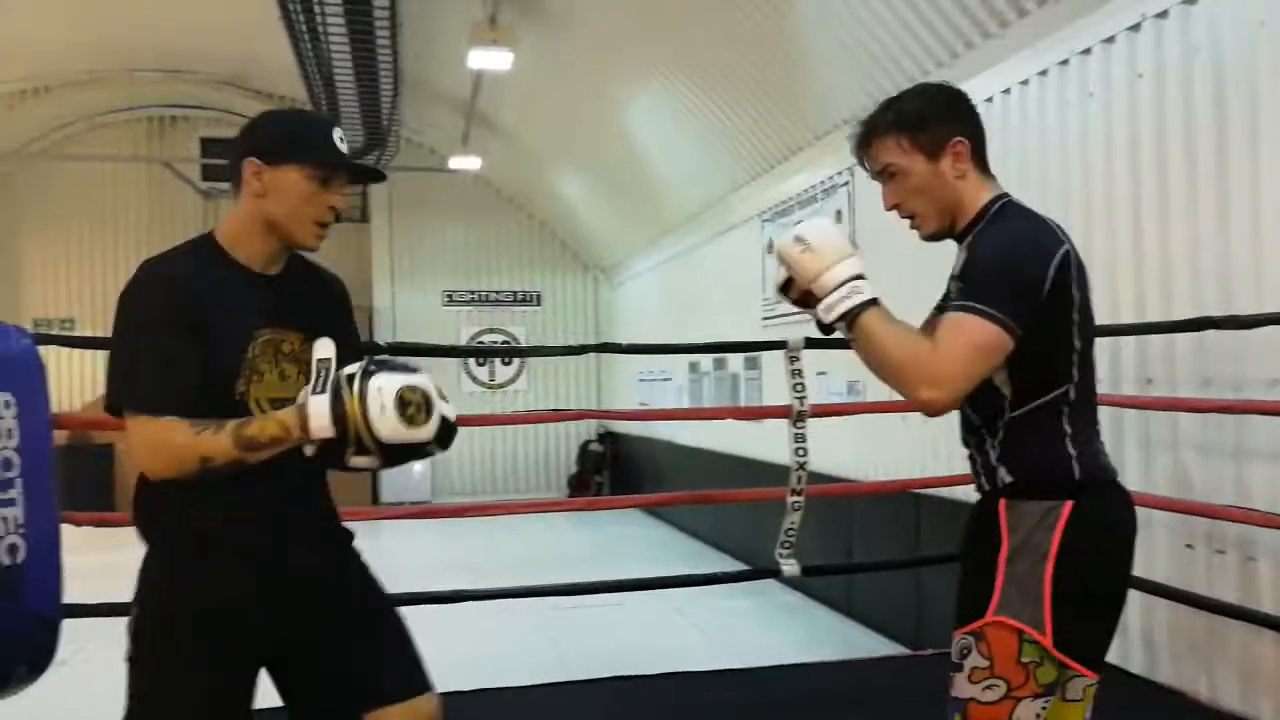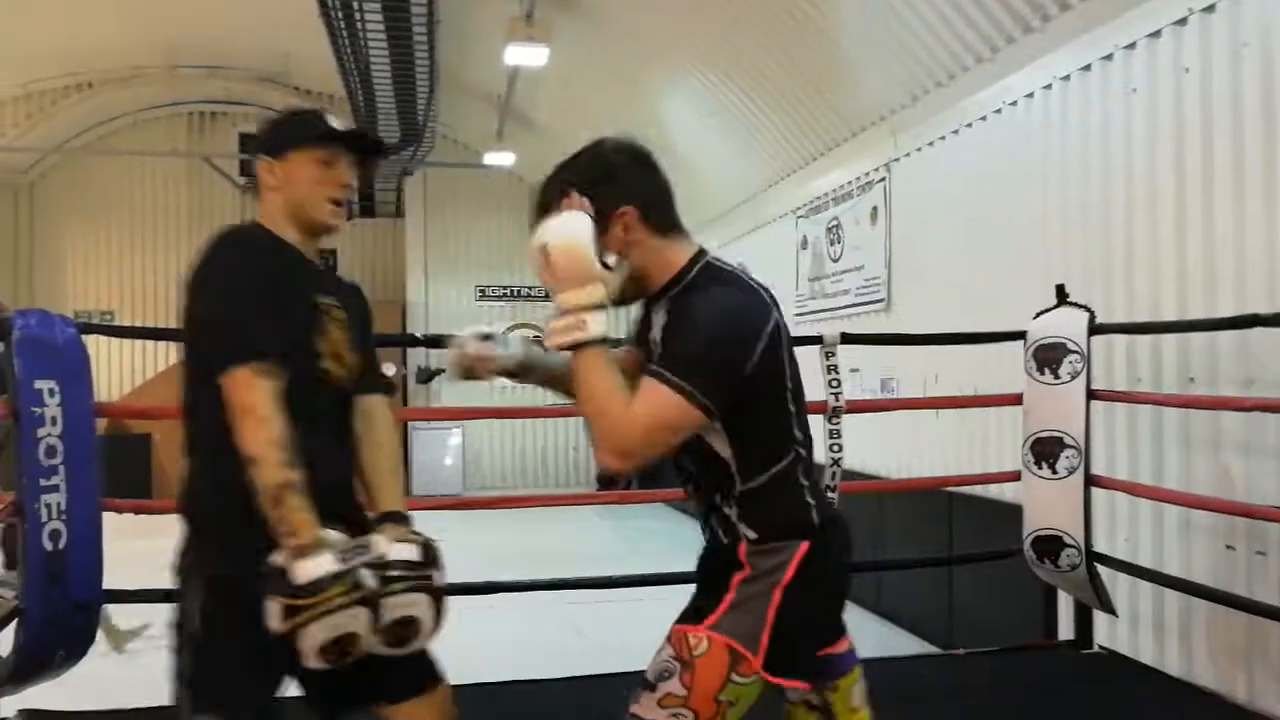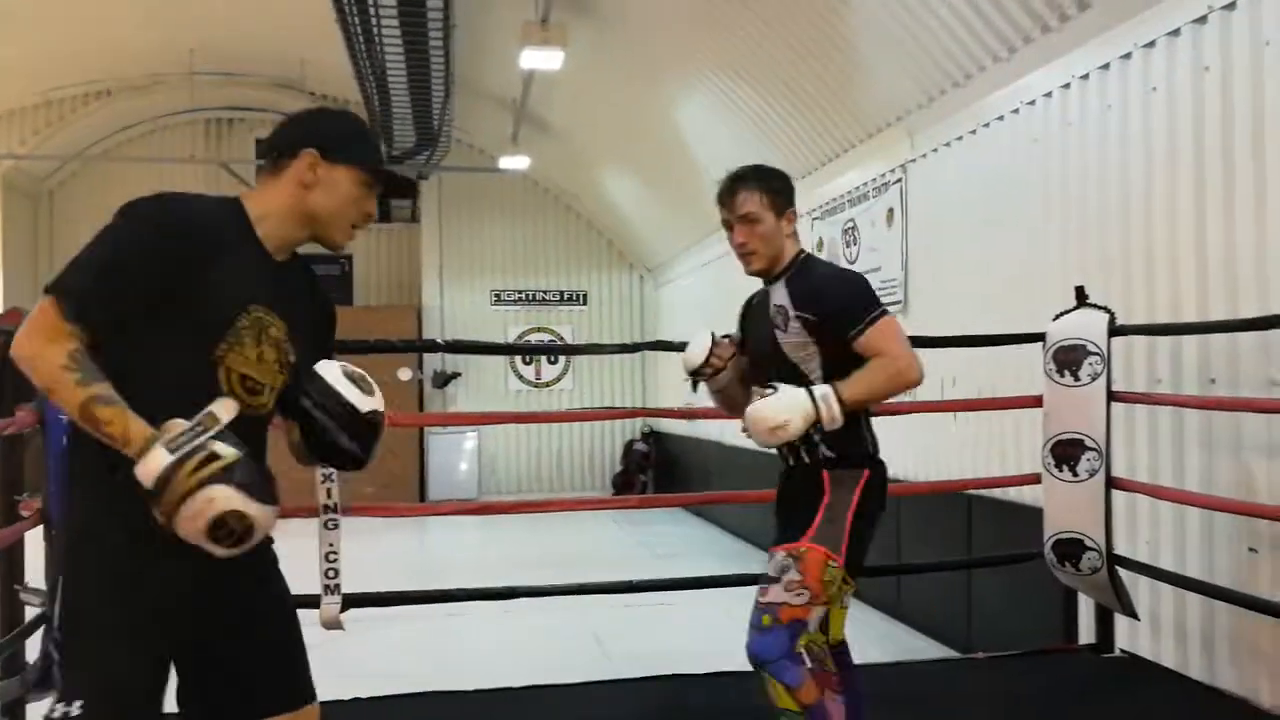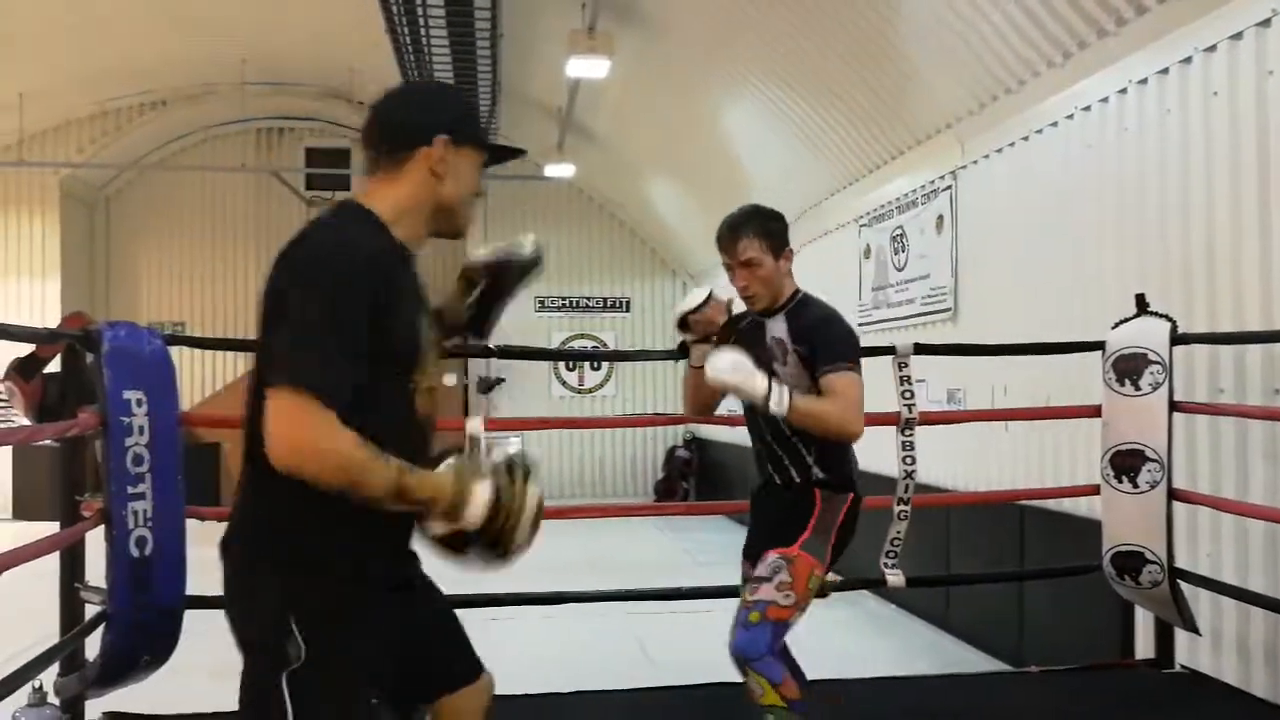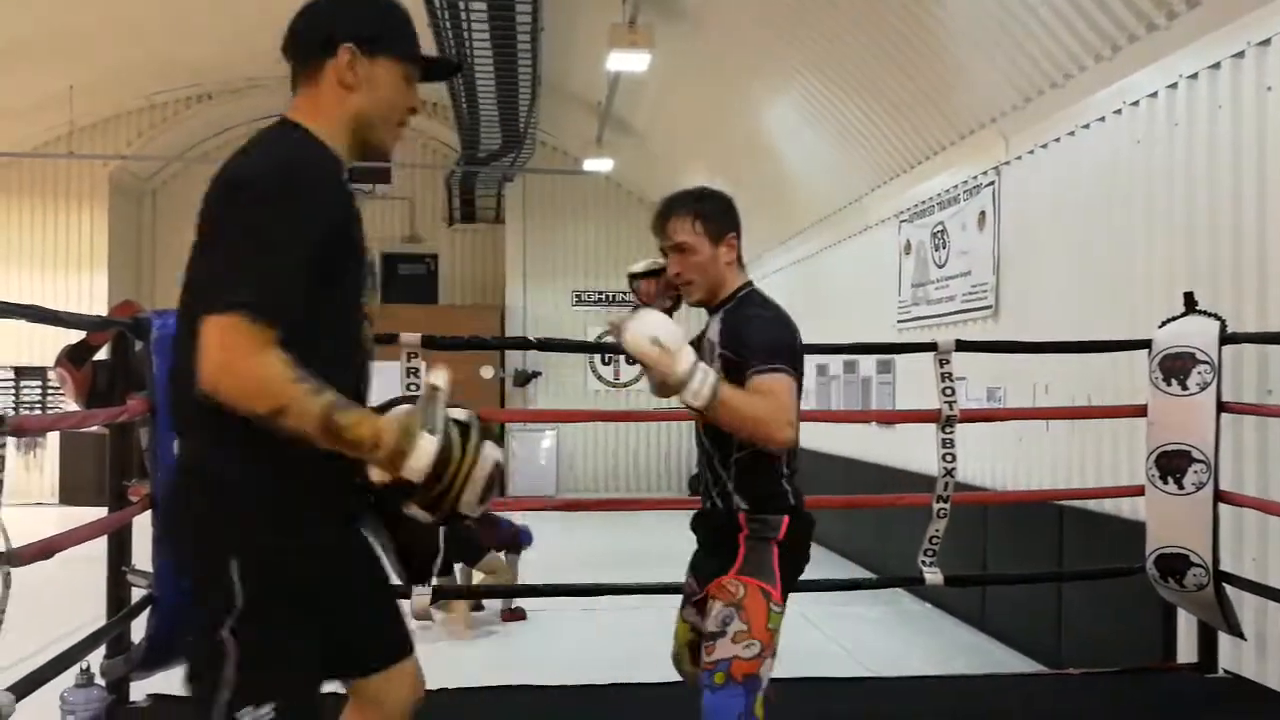
dt=1s
person 1, frame 1
left shoulder: (324, 294)
right shoulder: (170, 286)
right elbow: (159, 452)
left wrist: (399, 430)
right wrist: (309, 419)
left hip: (316, 558)
right hip: (198, 576)
person 1, frame 2
left shoulder: (342, 295)
right shoulder: (239, 261)
left elbow: (370, 410)
right elbow: (256, 413)
left wrist: (394, 528)
right wrist: (309, 552)
left hip: (329, 544)
right hip: (237, 553)
person 1, frame 3
left shoulder: (307, 300)
right shoulder: (168, 229)
right elbow: (40, 342)
left wrist: (330, 430)
right wrist: (149, 445)
left hip: (229, 539)
right hip: (120, 530)
person 1, frame 4
left shoulder: (386, 262)
right shoulder: (343, 258)
right elbow: (299, 439)
left wrist: (454, 321)
right wrist: (449, 492)
left hip: (368, 567)
right hip: (303, 584)
person 1, frame 5
left shoulder: (295, 177)
right shoulder: (288, 180)
right elbow: (233, 367)
left wrist: (369, 445)
right wrist: (397, 446)
left hip: (305, 507)
right hip: (255, 519)
person 2, frame 1
left shoulder: (1013, 244)
right shoulder: (992, 248)
left elbow: (934, 387)
right elbow: (930, 364)
left wrist: (845, 292)
right wrist: (843, 299)
left hip: (1047, 519)
right hip: (1066, 516)
person 2, frame 2
left shoulder: (722, 313)
right shoulder: (674, 297)
left elbow: (618, 448)
right elbow: (617, 383)
left wrist: (578, 306)
right wrist: (514, 358)
left hip: (778, 562)
right hip: (775, 554)
person 2, frame 3
left shoulder: (833, 285)
right shoulder: (756, 308)
left elbow: (904, 369)
right elbow: (738, 406)
left wrist: (814, 405)
right wrist: (717, 371)
left hip: (843, 482)
right hip: (801, 482)
left knee: (771, 644)
right knee: (820, 641)
person 2, frame 4
left shoulder: (822, 323)
right shoulder: (744, 328)
left elbow: (848, 421)
right elbow: (696, 408)
left wrist: (763, 391)
right wrist: (703, 341)
left hip: (821, 501)
right hip: (774, 498)
left knee: (753, 644)
right knee: (759, 638)
person 2, frame 5
left shoulder: (761, 323)
right shoulder: (722, 318)
left elbow: (777, 430)
left wrist: (686, 373)
left hip: (759, 535)
right hip: (723, 527)
right knee: (692, 657)
